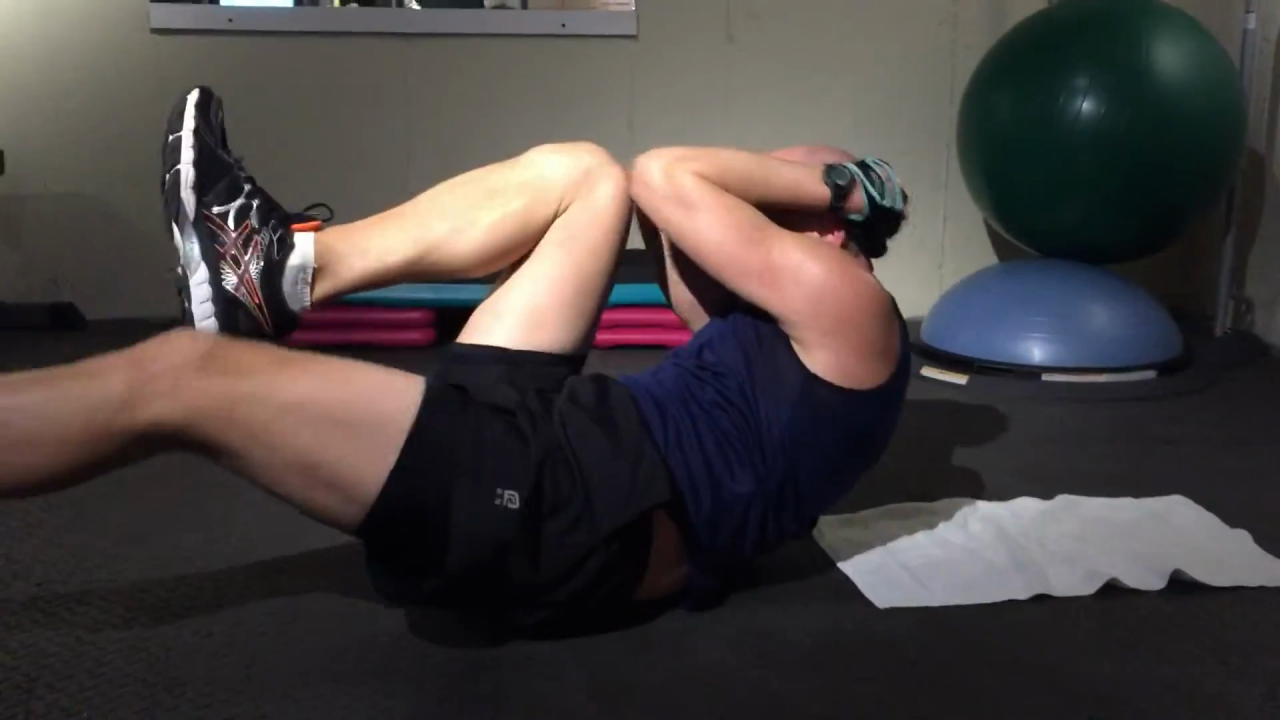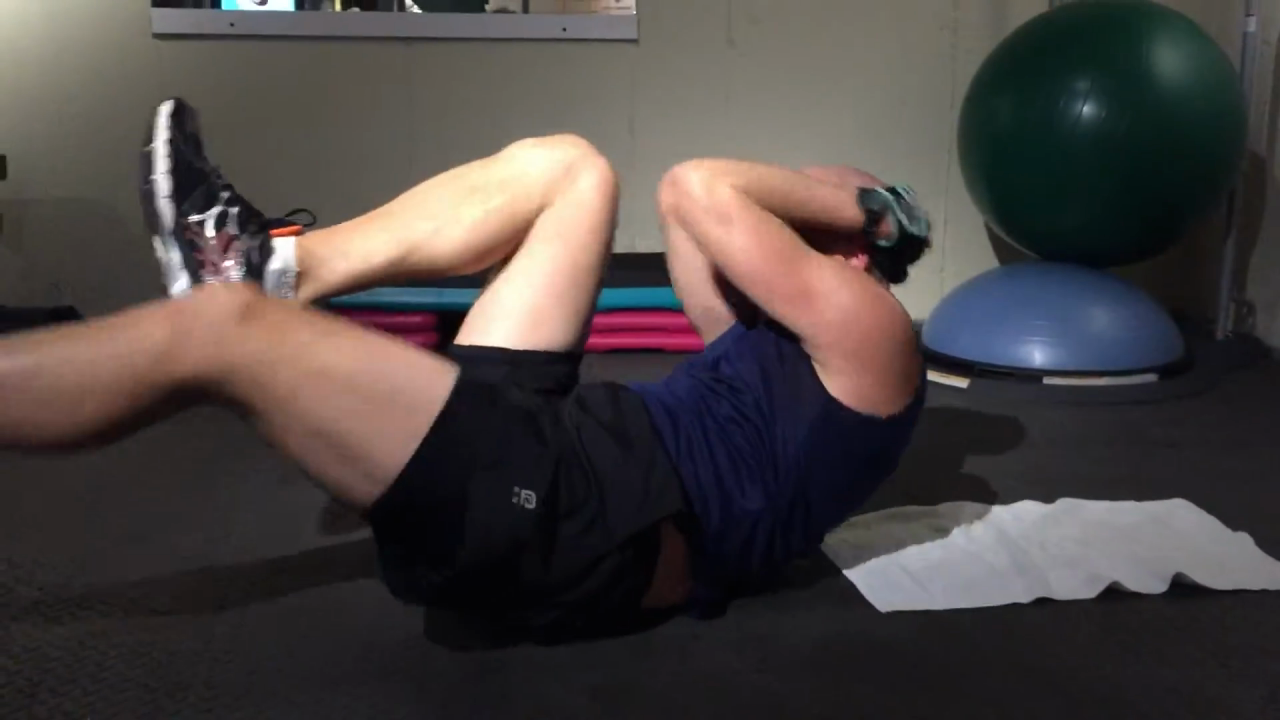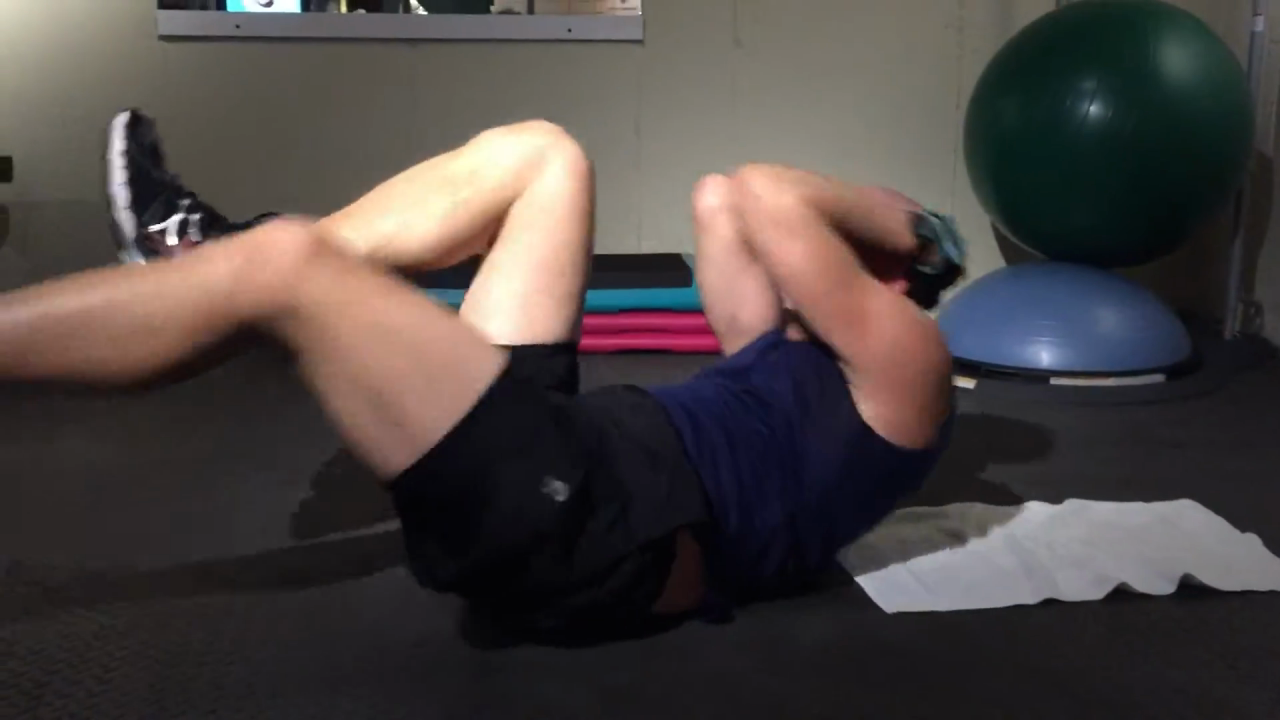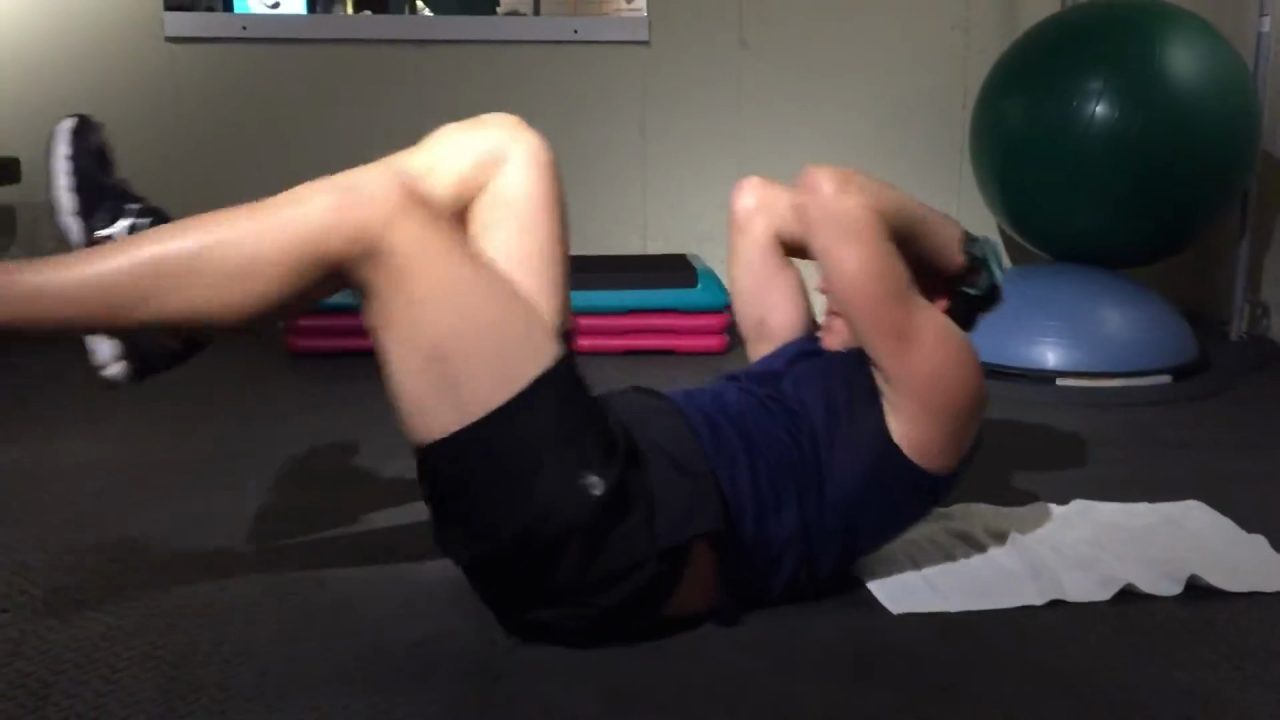
dt=0.1s
person 1, frame 1
left shoulder: (848, 308)
right shoulder: (775, 325)
left elbow: (666, 178)
right elbow: (661, 203)
left wrist: (820, 183)
right wrist: (816, 179)
left hip: (568, 521)
right hip: (536, 443)
left knee: (180, 384)
right knee: (589, 177)
right ankle: (292, 264)
person 1, frame 2
left shoulder: (868, 331)
right shoulder: (788, 342)
left elbow: (698, 191)
right elbow: (695, 221)
left wrist: (850, 204)
right wrist: (844, 203)
left hip: (578, 525)
right hip: (545, 450)
left knee: (215, 332)
right knee: (567, 167)
right ankle: (281, 267)
person 1, frame 3
left shoulder: (903, 361)
right shoulder: (800, 351)
left elbow: (766, 195)
right elbow: (719, 201)
left wrist: (896, 229)
right wrist: (889, 226)
left hip: (581, 535)
right hip: (561, 474)
left knee: (284, 266)
right knee: (542, 156)
right ankle: (210, 258)
person 1, frame 4
left shoulder: (937, 380)
right shoulder: (826, 358)
left elbow: (828, 198)
right elbow: (758, 204)
left wrist: (942, 246)
left hip: (602, 533)
right hip: (582, 476)
left knee: (379, 209)
right knee: (497, 150)
left ankle: (10, 294)
right ankle: (143, 264)
